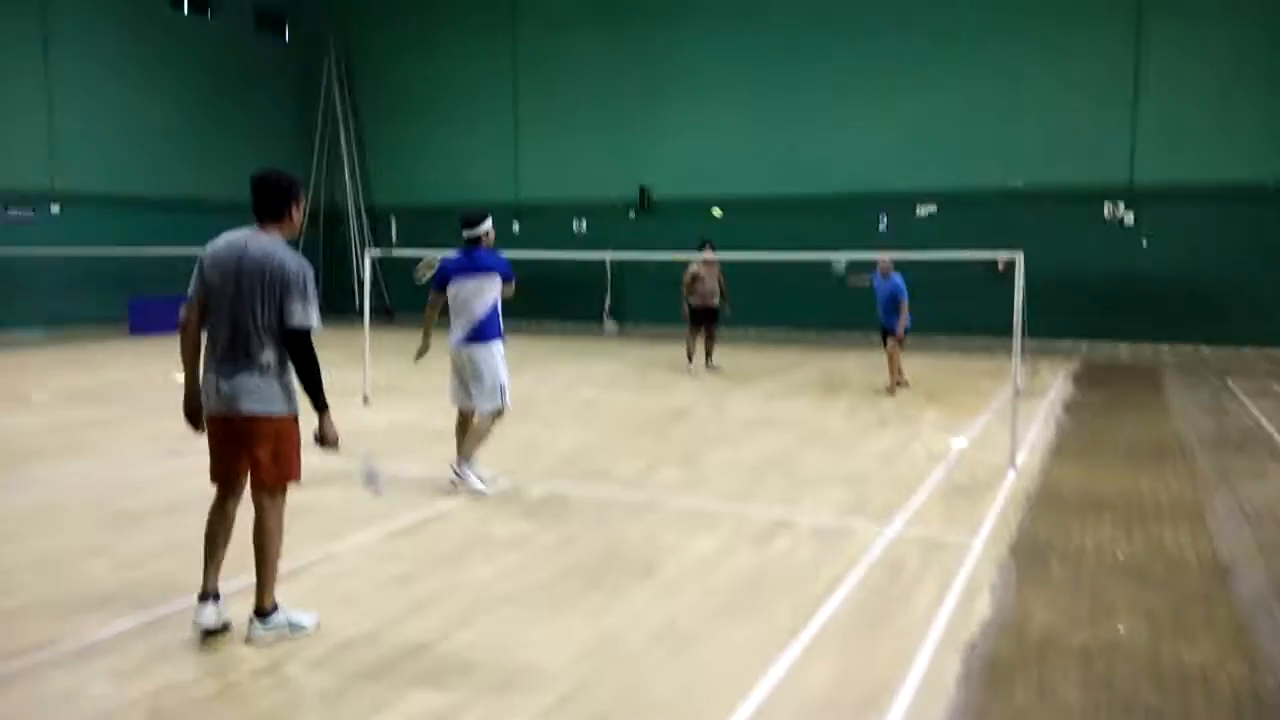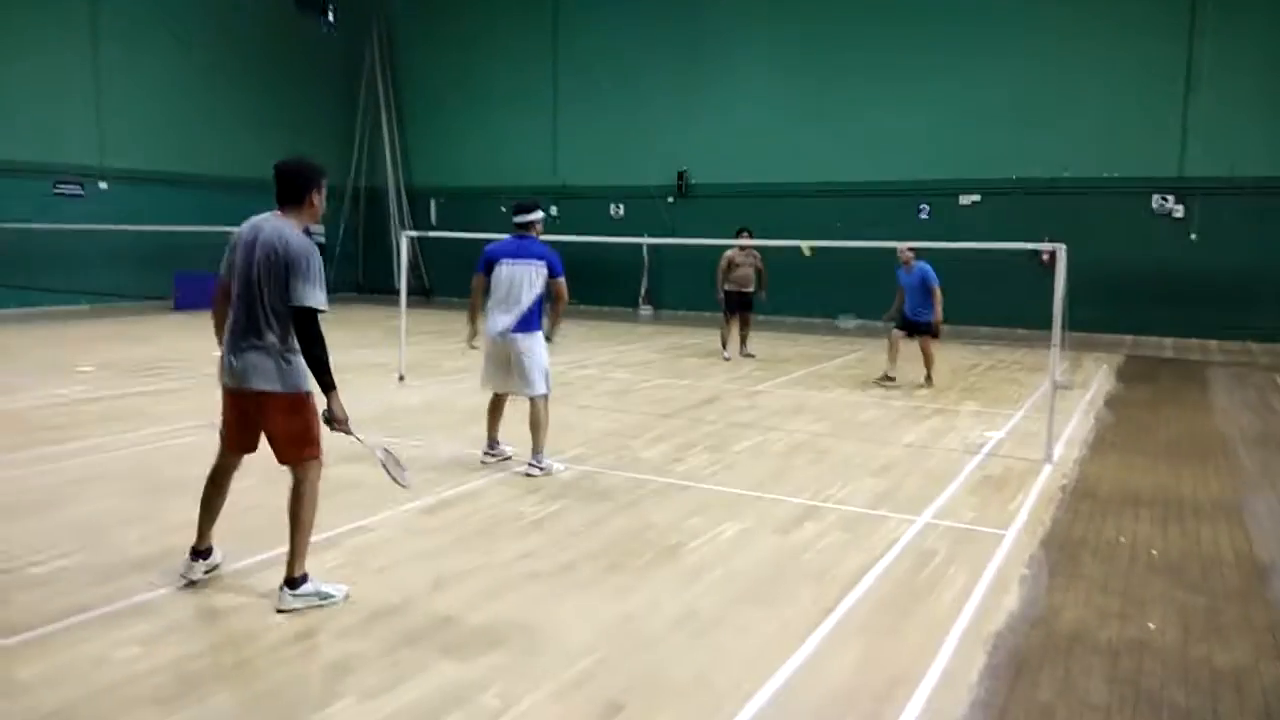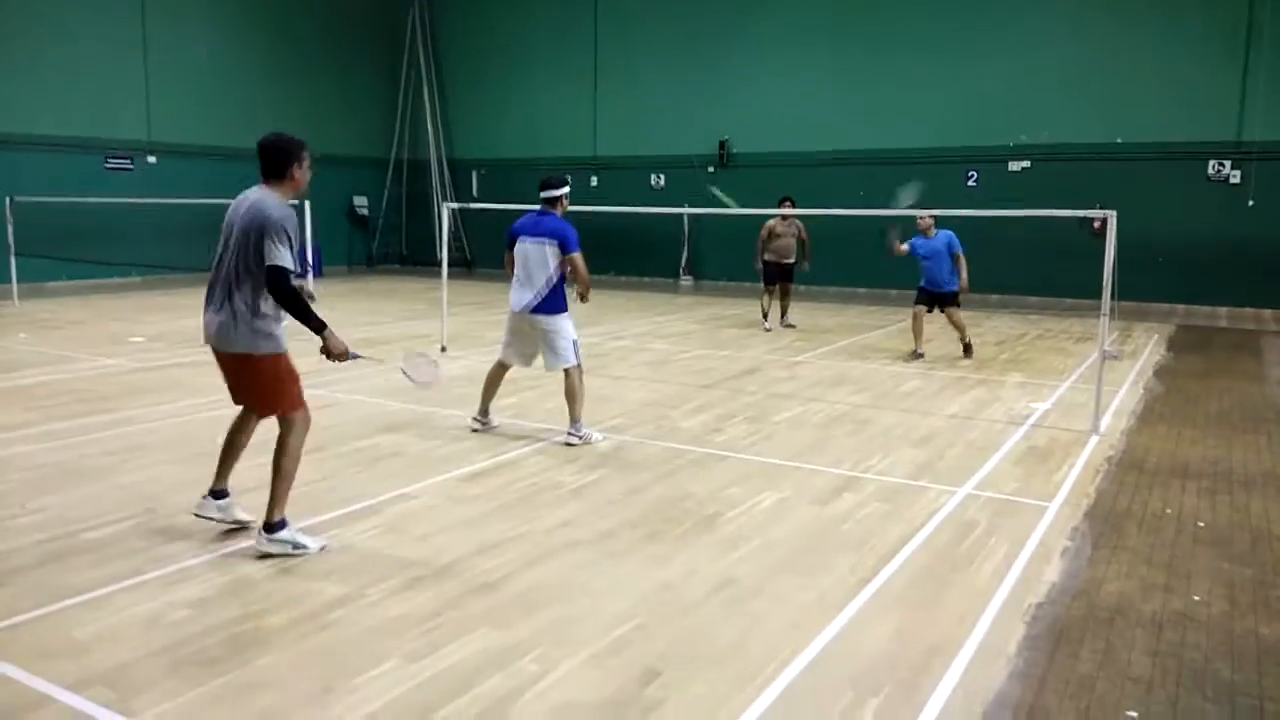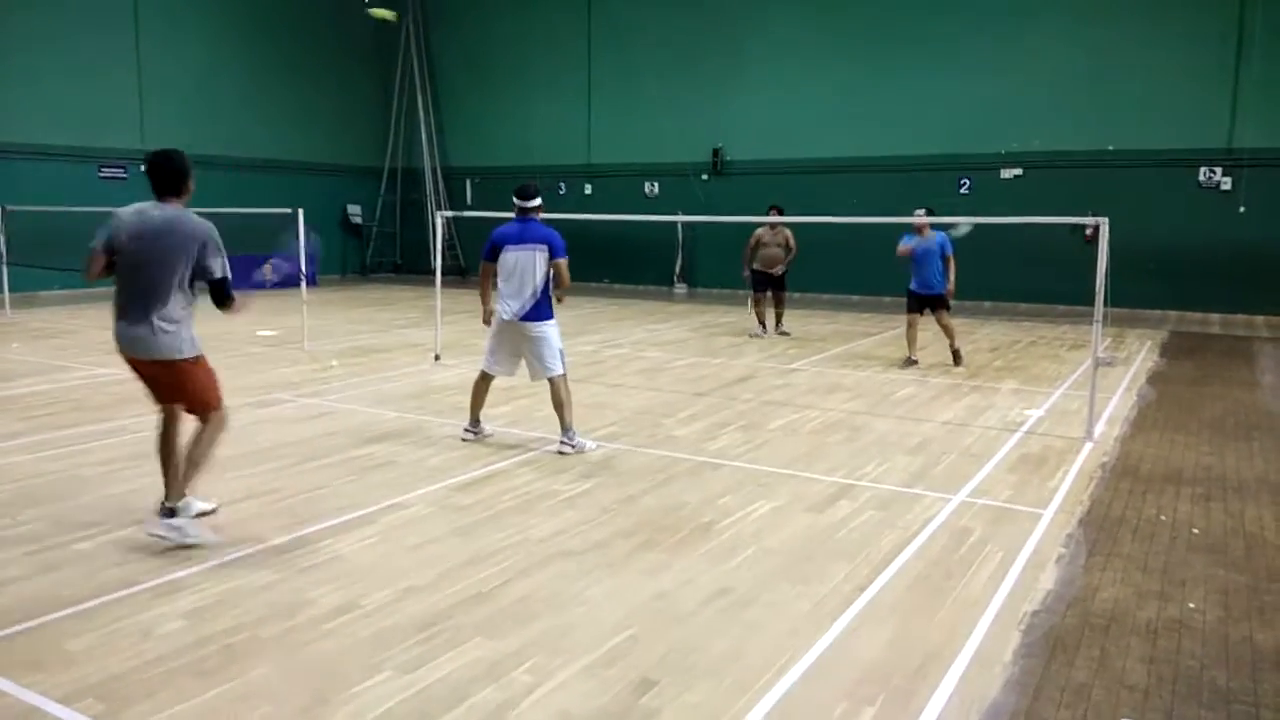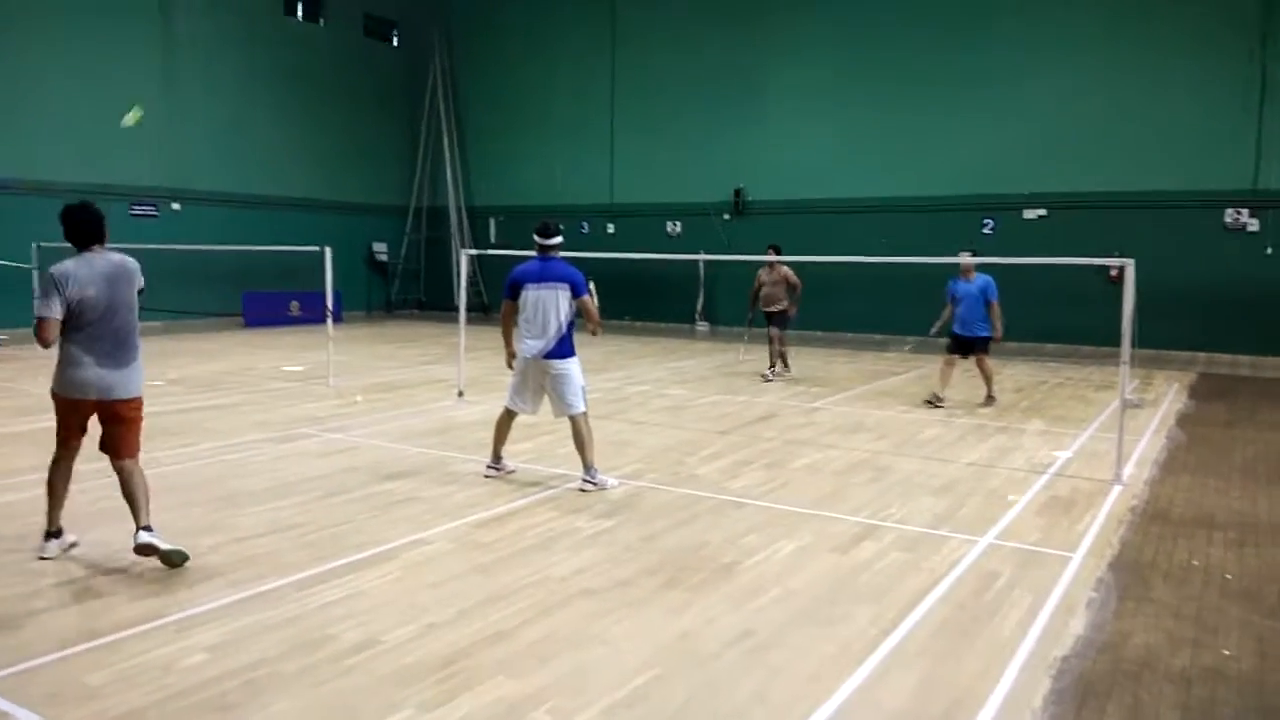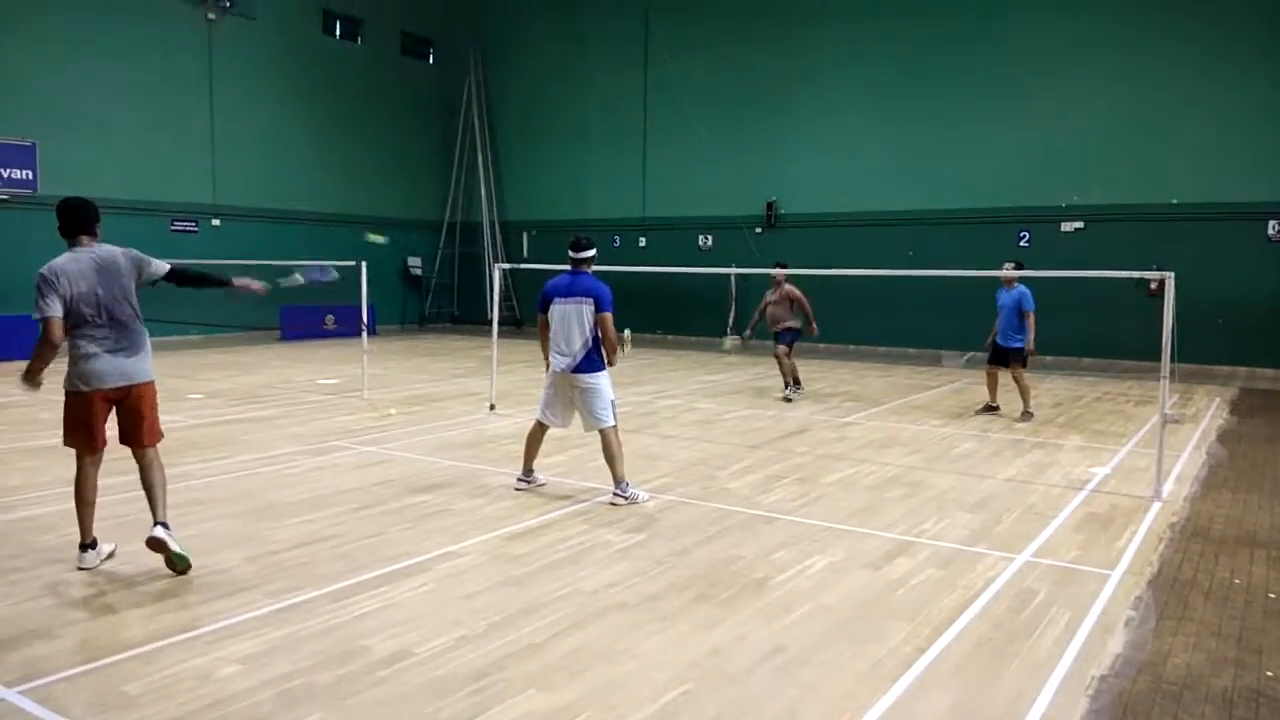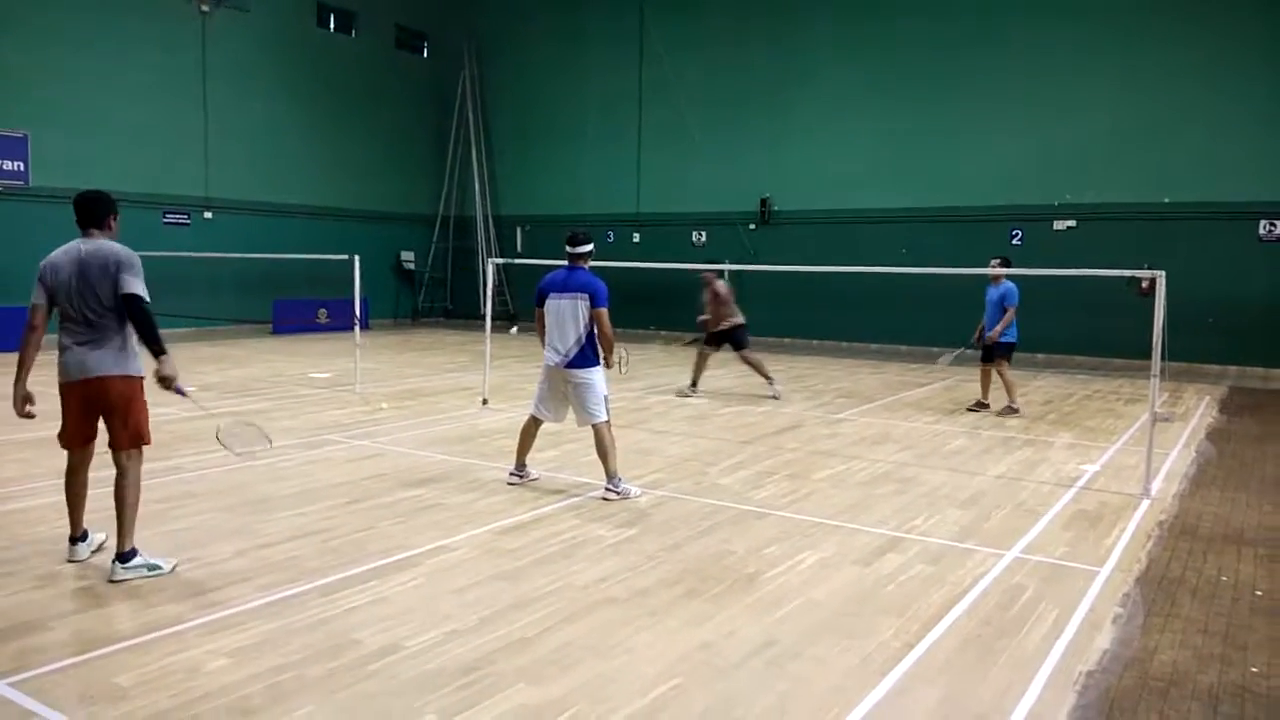
dt=0.4s
person 1, frame 1
left shoulder: (216, 249)
right shoulder: (292, 265)
left elbow: (190, 324)
right elbow: (300, 348)
left wrist: (192, 389)
right wrist: (323, 414)
left hip: (218, 396)
right hip: (267, 402)
left knee: (225, 496)
right knee: (269, 501)
left ankle: (208, 602)
right ankle: (266, 613)
person 1, frame 2
left shoulder: (247, 230)
right shoulder: (301, 249)
left elbow: (221, 298)
right elbow: (306, 327)
right wrist: (332, 394)
left hip: (237, 369)
right hip: (279, 377)
left knee: (228, 458)
right knee: (307, 470)
left ankle: (200, 554)
right ankle: (296, 582)
person 1, frame 3
left shoulder: (244, 202)
right shoulder: (278, 215)
right elbow: (278, 285)
left wrist: (292, 296)
right wrist: (324, 332)
left hip: (222, 328)
right hip: (252, 336)
left knee: (254, 410)
right knee: (296, 422)
left ankle: (217, 497)
right ankle: (275, 528)
person 1, frame 4
left shoulder: (124, 218)
right shoulder: (200, 230)
left elbow: (94, 271)
right elbow: (222, 296)
right wrist: (232, 303)
left hip: (130, 338)
right hip: (170, 343)
left knee: (172, 410)
right knee: (214, 419)
left ankle: (175, 500)
right ankle: (174, 509)
person 1, frame 5
left shoulder: (61, 275)
right shoulder: (129, 267)
left elbow: (46, 337)
left wrist: (66, 326)
left hip: (75, 383)
right hip: (124, 383)
left knee: (65, 453)
right knee: (127, 462)
left ankle: (53, 535)
right ankle: (145, 530)
person 1, frame 6
left shoulder: (52, 273)
right shoulder: (124, 258)
left elbow: (52, 337)
right elbow: (180, 276)
left wrist: (33, 373)
right wrist: (233, 282)
left hip: (89, 377)
right hip: (135, 372)
left knee: (88, 460)
right knee: (147, 454)
left ankle: (89, 547)
right ankle: (159, 526)
person 1, frame 7
left shoulder: (52, 262)
right shoulder: (122, 256)
left elbow: (34, 327)
right elbow: (135, 310)
left wrist: (21, 384)
right wrist: (162, 356)
left hip: (74, 371)
right hip: (119, 371)
left knee: (79, 456)
right knee: (129, 460)
left ankle: (79, 539)
right ankle: (126, 557)
person 2, frame 1
left shoulder: (447, 266)
right shoulder: (498, 263)
left elbow: (433, 307)
right elbow: (509, 292)
left wrist: (426, 339)
left hip: (459, 346)
right hip: (485, 346)
left knee: (466, 408)
right knee: (493, 408)
left ankle: (464, 465)
right ankle: (464, 464)
person 2, frame 2
left shoulder: (492, 251)
right shoulder: (547, 254)
left elbow: (476, 291)
right elbow: (562, 297)
left wrist: (473, 327)
right wrist: (552, 327)
left hip: (495, 332)
right hip: (527, 335)
left knee: (499, 391)
right knee: (538, 396)
left ankle: (492, 447)
right ankle: (537, 461)
person 2, frame 3
left shoulder: (519, 226)
right shoulder: (564, 230)
left elbow: (510, 266)
right elbow: (580, 273)
right wrist: (584, 291)
left hip: (519, 308)
right hip: (551, 312)
left knee: (503, 363)
right knee: (572, 368)
left ankle: (481, 415)
right ankle: (576, 429)
person 2, frame 4
left shoulder: (498, 235)
right shoulder: (550, 236)
left elbow: (485, 276)
right elbow: (563, 279)
left wrist: (486, 304)
right wrist: (559, 293)
left hip: (504, 317)
right hip: (539, 320)
left knee: (487, 372)
right knee: (557, 377)
left ankle: (473, 426)
right ankle: (568, 438)
person 2, frame 5
left shoulder: (519, 273)
right shoulder: (571, 274)
left elbow: (507, 316)
right elbow: (591, 315)
left wrist: (509, 347)
right wrist: (594, 326)
left hip: (527, 355)
right hip: (561, 357)
left knee: (511, 409)
right knee: (578, 415)
left ankle: (495, 462)
right ankle: (590, 475)
person 2, frame 6
left shoulder: (551, 287)
right shoulder: (598, 289)
left elbow: (543, 328)
right elbow: (608, 333)
right wrist: (611, 356)
left hip: (558, 368)
right hip: (590, 370)
left knee: (541, 422)
right knee: (608, 428)
left ankle: (526, 475)
right ankle: (621, 489)
person 2, frame 7
left shoulder: (547, 282)
right shoulder: (594, 284)
right elbow: (604, 329)
right wrist: (609, 355)
left hip: (553, 364)
right hip: (584, 366)
left knee: (536, 417)
right knee: (601, 423)
left ankle: (518, 470)
right ankle: (613, 484)
